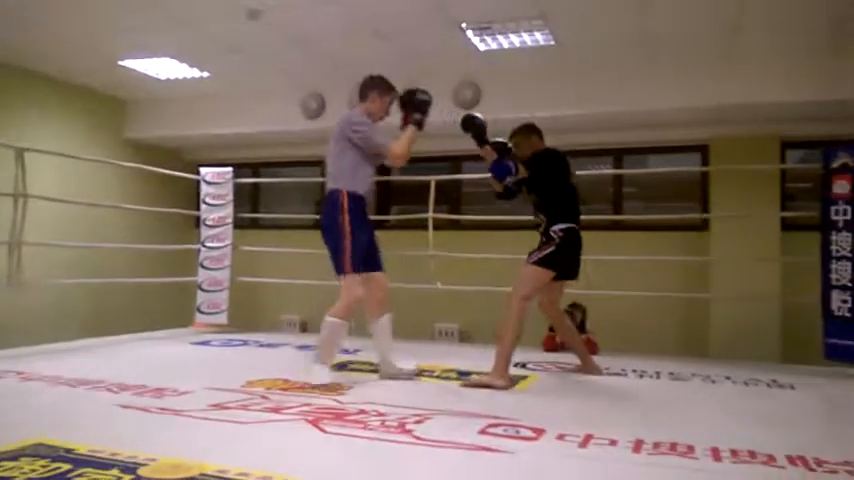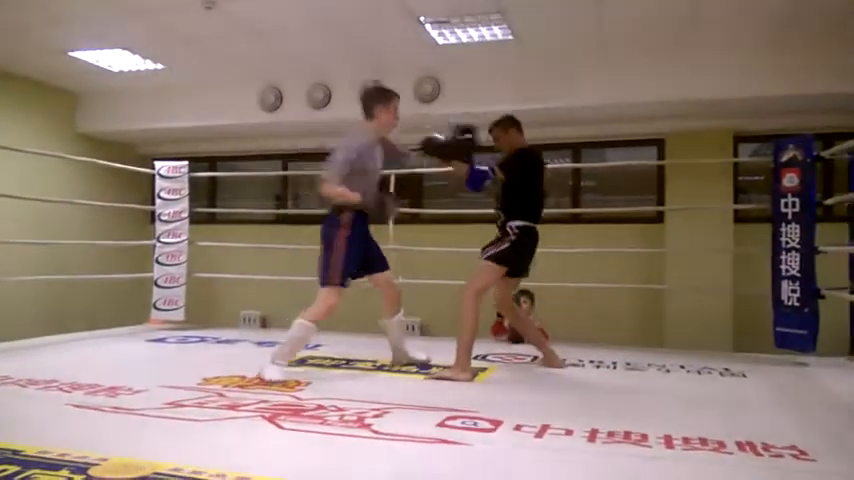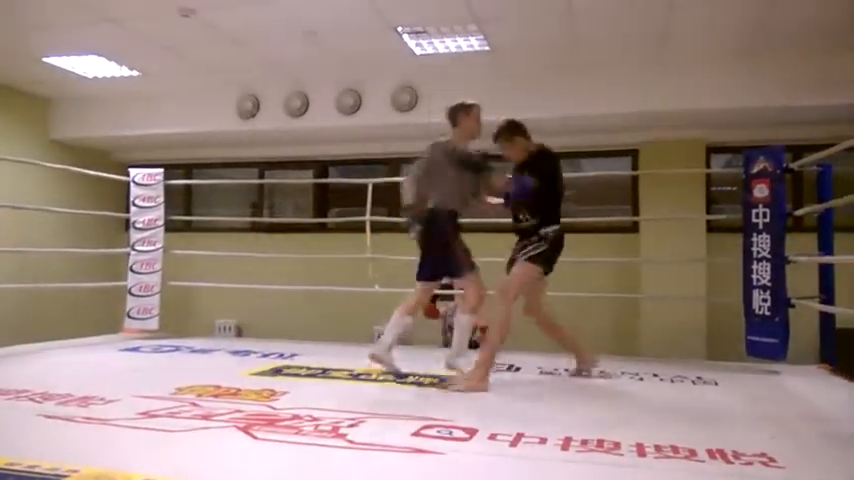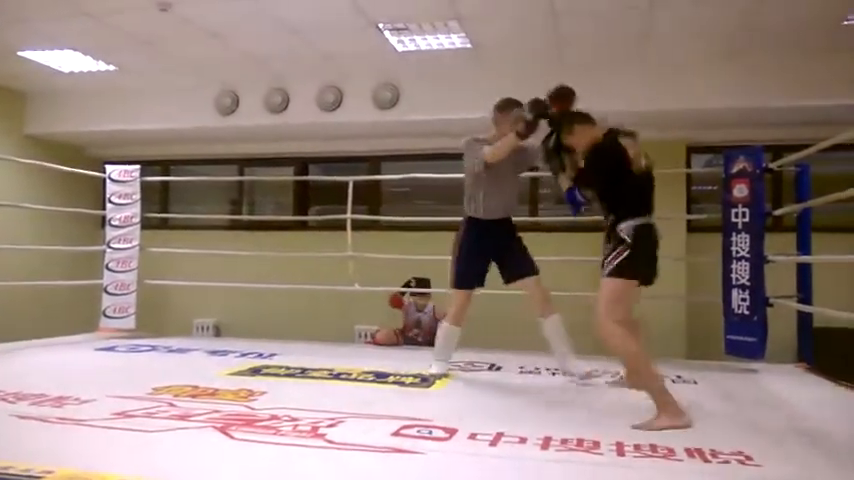
dt=0.7s
person 1, frame 1
left shoulder: (361, 127)
right shoulder: (354, 120)
left elbow: (396, 160)
right elbow: (396, 154)
left wrist: (410, 121)
right wrist: (417, 118)
left hip: (356, 209)
right hip: (342, 207)
left knee: (378, 289)
right knee: (354, 292)
left ankle: (386, 363)
right ankle: (320, 364)
person 1, frame 2
left shoulder: (380, 143)
right shoulder: (357, 144)
left elbow: (407, 159)
right elbow: (328, 188)
right wrist: (368, 200)
left hip: (358, 226)
right hip: (343, 226)
left knee: (391, 289)
right knee: (327, 302)
left ankle: (400, 351)
right ankle: (277, 360)
person 1, frame 3
left shoulder: (467, 156)
right shoulder: (440, 150)
left elbow: (493, 187)
right elbow: (411, 183)
left wrist: (483, 170)
right wrist: (417, 219)
left hip: (444, 227)
right hip: (437, 225)
left knee: (421, 295)
right knee: (475, 291)
left ankle: (383, 349)
right ankle: (456, 356)
person 1, frame 4
left shoulder: (520, 153)
right shoulder: (473, 146)
right elbow: (493, 155)
right wrist: (524, 126)
left hip: (504, 231)
right hip: (475, 230)
left knee: (540, 295)
right knee: (460, 302)
left ankle: (565, 361)
right ankle: (439, 361)
person 2, frame 1
left shoulder: (551, 157)
right shoulder: (537, 174)
left elbow: (506, 172)
right elbow: (503, 190)
left wrist: (481, 142)
right wrist: (499, 157)
left hip: (560, 238)
right hip: (559, 240)
left knee: (518, 297)
right knee: (548, 306)
left ankle: (499, 372)
right ankle: (588, 363)
person 2, frame 2
left shoulder: (526, 156)
right shoulder: (527, 161)
left elbow: (479, 180)
left wrist: (451, 159)
left hip: (516, 235)
right hip: (522, 237)
left knee: (472, 291)
right knee: (502, 301)
left ankle: (461, 366)
right ankle: (550, 356)
person 2, frame 3
left shoulder: (544, 159)
right shoulder: (527, 164)
left elbow: (529, 191)
right elbow: (515, 200)
left hip: (544, 238)
right hip: (529, 239)
left knee: (506, 295)
right knee: (533, 307)
left ankle: (479, 374)
right ankle: (583, 358)
person 2, frame 4
left shoulder: (600, 150)
right shoulder: (624, 139)
left elbow: (578, 201)
left wrist: (563, 171)
right wrist: (577, 165)
left hip: (630, 237)
right hip: (641, 235)
left knee: (608, 323)
right knee: (618, 314)
left ankle: (669, 409)
right ankle: (638, 375)
